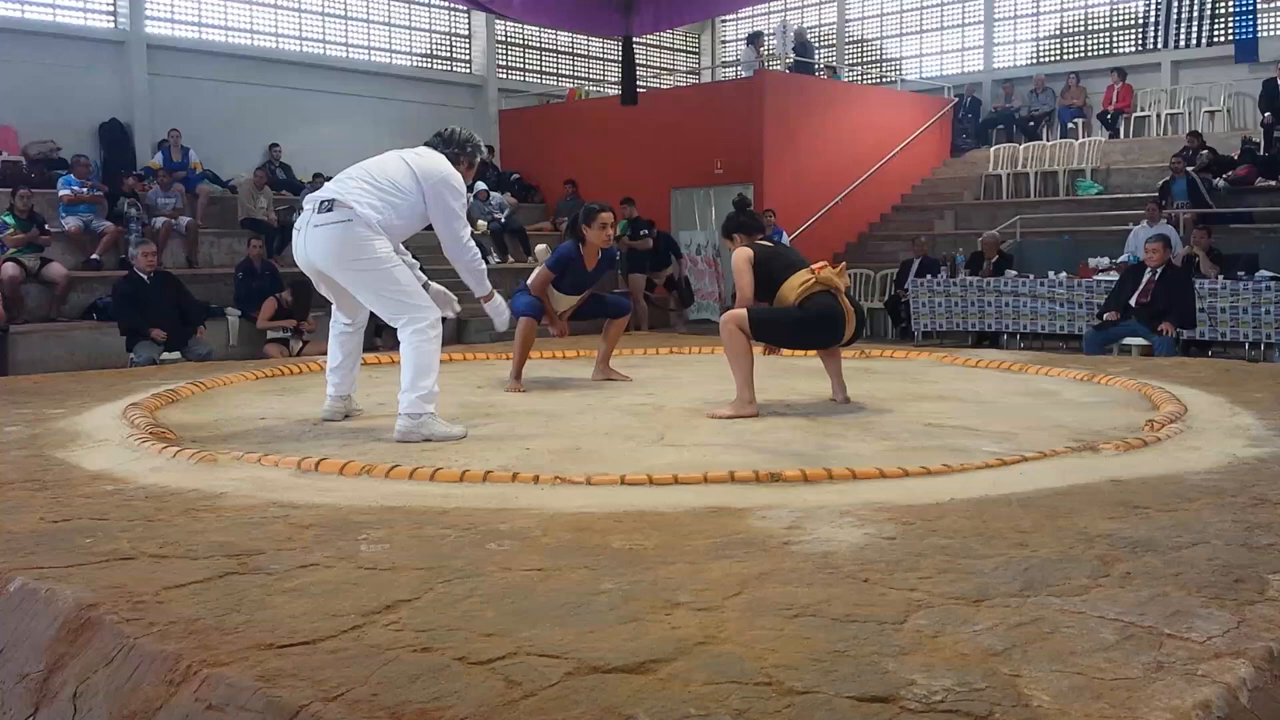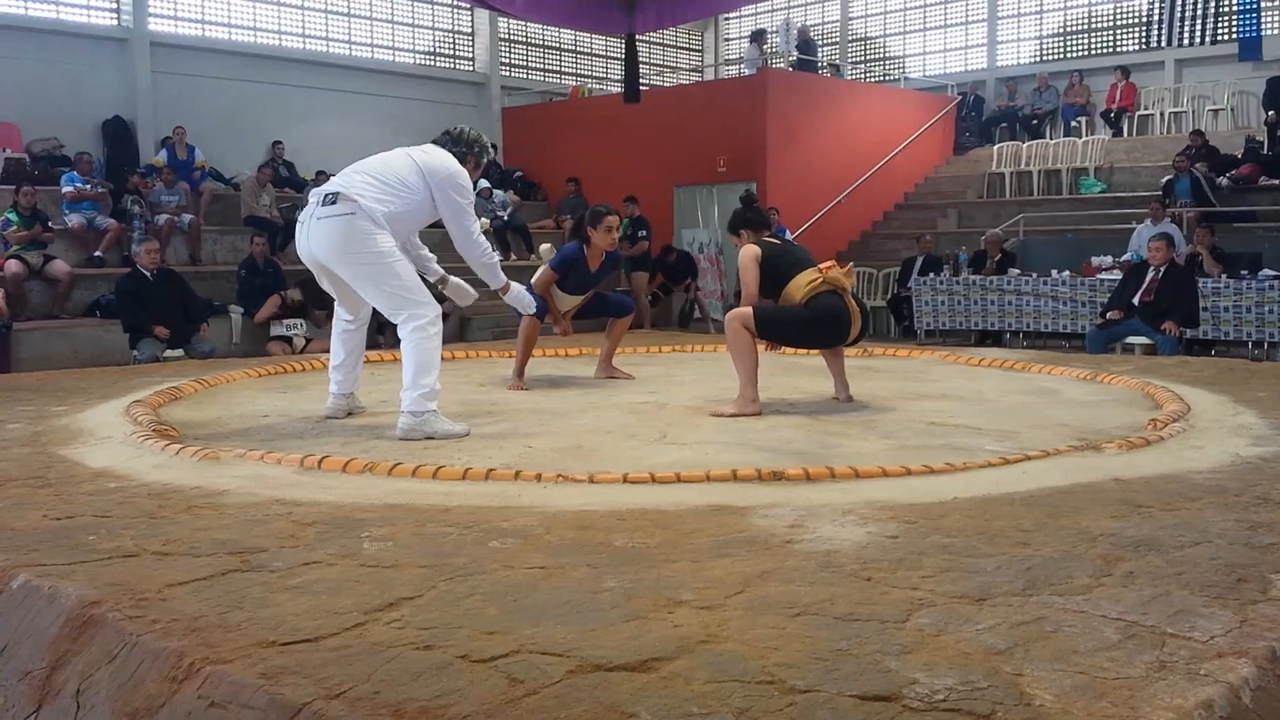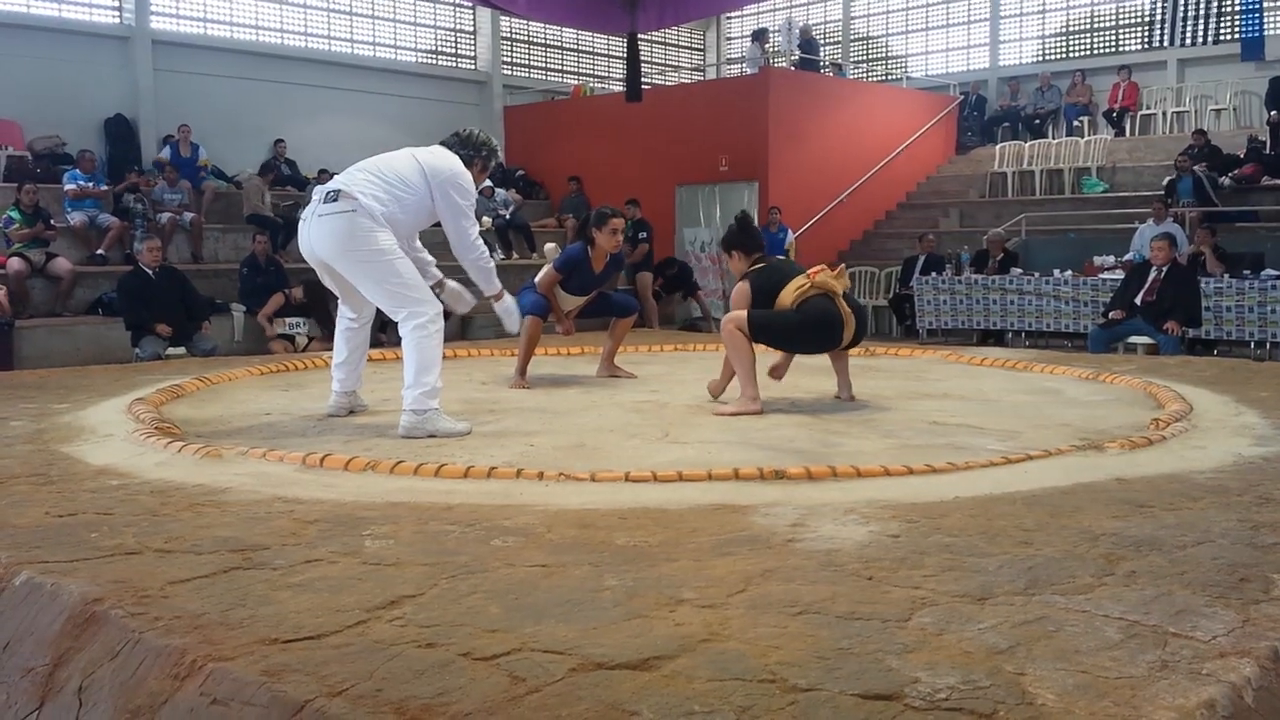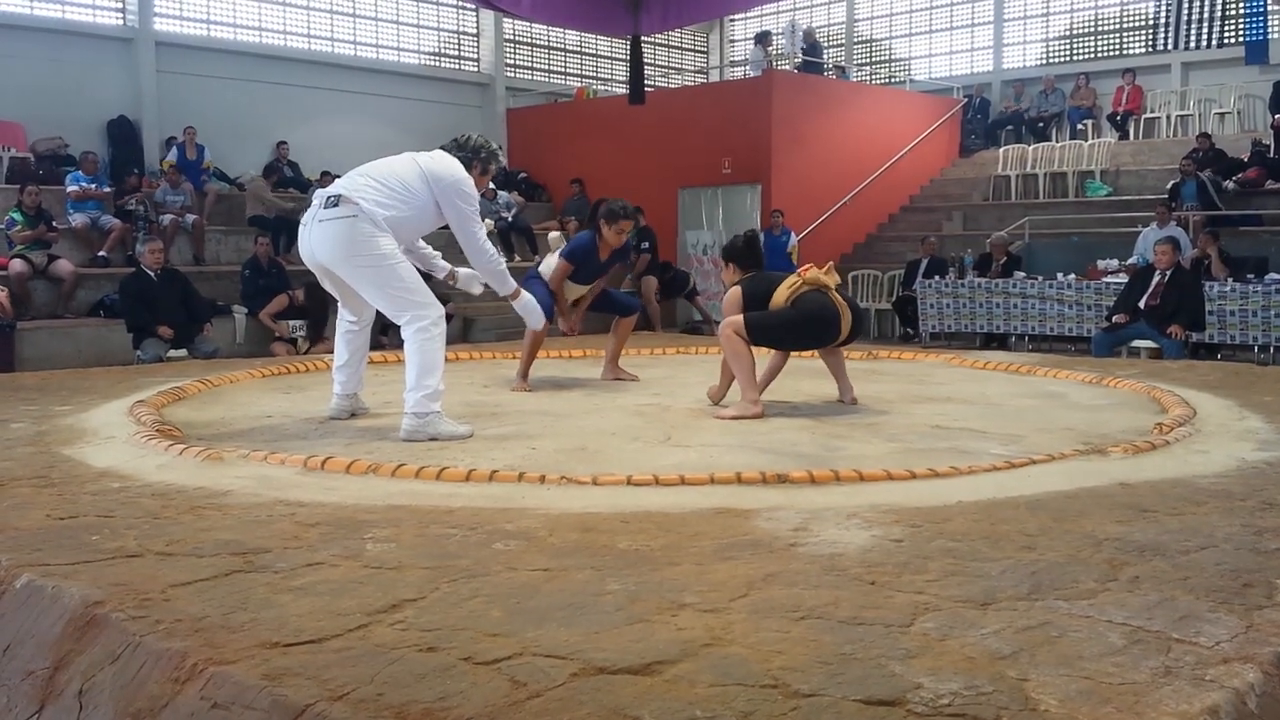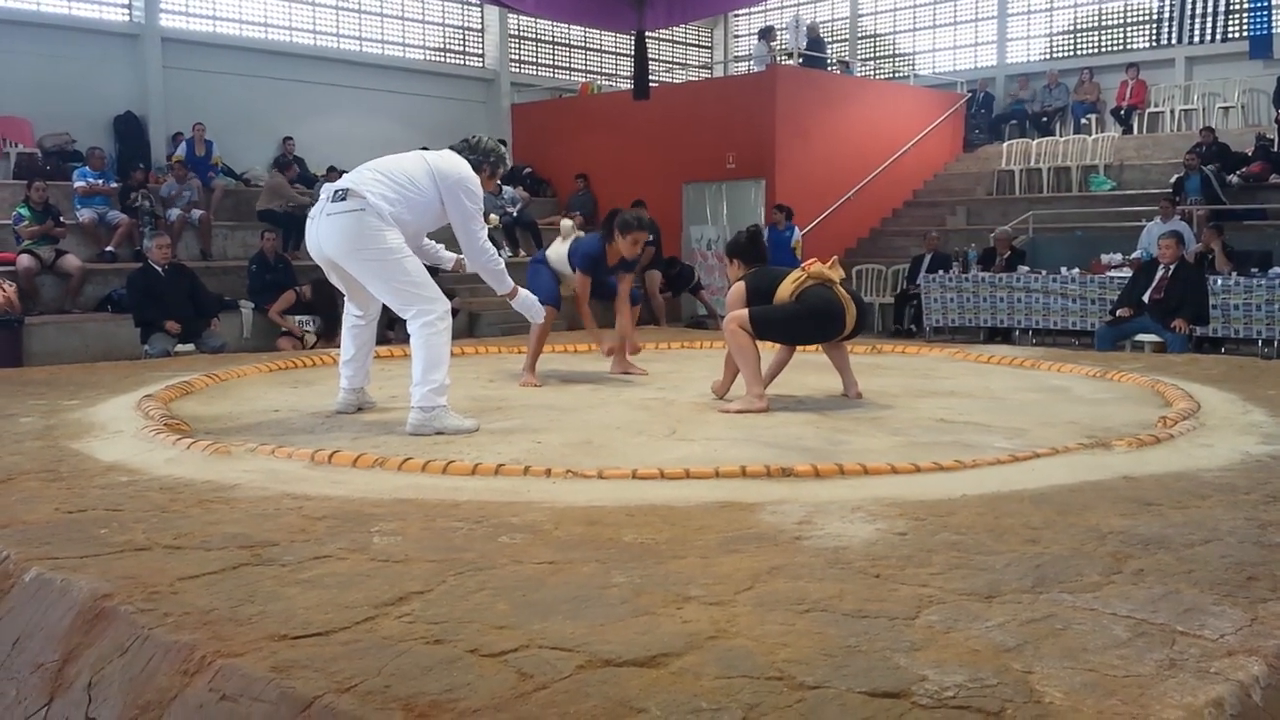
dt=0.4s
person 1, frame 1
left shoulder: (405, 164)
right shoulder: (446, 174)
left elbow: (385, 235)
right elbow: (460, 246)
left wrist: (424, 286)
right wrist: (489, 296)
left hip: (306, 233)
right hip: (346, 234)
left knee: (350, 312)
right knee: (421, 319)
left ankle: (338, 399)
right ankle: (416, 417)
person 1, frame 2
left shoulder: (416, 161)
right shoulder: (452, 171)
left elbow: (402, 234)
right elbow: (471, 241)
left wrist: (443, 279)
right wrist: (505, 286)
left hip: (311, 226)
right hip: (350, 228)
left knee: (353, 308)
right knee: (421, 315)
left ankle: (342, 396)
right ankle: (419, 414)
person 1, frame 3
left shoulder: (420, 162)
right shoulder: (456, 172)
left elbow: (403, 236)
right elbow: (468, 245)
left wrist: (440, 283)
right wrist: (498, 296)
left hip: (314, 225)
right hip: (351, 227)
left knee: (357, 306)
right knee: (423, 313)
left ankle: (344, 395)
right ankle: (420, 413)
person 1, frame 4
left shoulder: (423, 167)
right shoulder: (456, 177)
left elbow: (404, 239)
right elbow: (478, 247)
left wrist: (451, 274)
right wrist: (516, 295)
left hip: (313, 230)
right hip: (352, 231)
left knee: (356, 310)
right knee: (424, 316)
left ankle: (345, 397)
right ankle: (422, 416)
person 1, frame 5
left shoulder: (431, 166)
right shoulder: (464, 175)
left elbow: (411, 239)
right elbow: (479, 247)
left wrist: (458, 261)
right wrist: (514, 293)
left hip: (321, 223)
right hip: (359, 225)
left knee: (363, 305)
right knee: (431, 311)
left ankle: (351, 391)
right ankle: (429, 410)
person 2, frame 1
left shoulder: (742, 253)
right shoulder: (784, 250)
left elbow: (745, 300)
right wrist: (777, 336)
left hip: (818, 318)
right hip: (850, 318)
left knee: (729, 321)
left ankle: (745, 401)
right ankle: (839, 389)
person 2, frame 2
left shoulder: (750, 251)
right shoulder: (793, 248)
left elbow: (750, 301)
right wrist: (781, 332)
left hip: (824, 318)
right hip: (855, 318)
left knee: (735, 319)
left ankle: (748, 399)
right ankle: (841, 387)
person 2, frame 3
left shoulder: (745, 286)
right shoulder: (785, 263)
left wrist: (720, 385)
right wrist: (784, 362)
left hip: (819, 322)
right hip: (855, 321)
left knee: (730, 323)
left ankle: (749, 398)
right ankle: (844, 387)
person 2, frame 4
left shoulder: (735, 293)
right shoulder: (775, 280)
right elbow: (783, 344)
left wrist: (719, 392)
right wrist: (757, 389)
left hip: (813, 317)
left knee: (728, 329)
left ankle: (749, 402)
right ankle: (846, 390)
person 2, frame 5
left shoulder: (740, 288)
right shoulder: (777, 276)
left elbow: (736, 334)
right elbow: (788, 340)
left wrist: (724, 386)
right wrist: (763, 382)
left hip: (818, 310)
left knee: (733, 323)
left ankle: (755, 396)
right ankle: (850, 385)
person 3, frame 1
left shoulder: (609, 255)
right shoulder: (567, 252)
left elbow: (589, 289)
right elbow: (536, 286)
left wrist: (565, 316)
right wrist: (553, 319)
left hip: (569, 304)
right hip: (533, 296)
left knee: (622, 307)
right knee: (530, 312)
left ankle: (601, 368)
right ankle: (515, 376)
person 3, frame 2
left shoulder: (613, 257)
right shoulder: (571, 253)
left elbow: (592, 289)
right elbow: (539, 286)
left wrist: (568, 315)
right wrist: (557, 319)
left hip: (572, 304)
right hip: (538, 296)
left knee: (626, 306)
right knee: (534, 311)
left ankle: (604, 366)
right ankle: (517, 375)
person 3, frame 3
left shoulder: (616, 259)
right shoulder: (575, 255)
left elbow: (596, 289)
right elbow: (543, 285)
left wrist: (571, 315)
right wrist: (560, 318)
left hip: (576, 303)
right hip: (539, 293)
left knee: (630, 307)
right knee: (536, 311)
left ankle: (606, 365)
right ankle: (519, 373)
person 3, frame 4
left shoulder: (622, 248)
right shoulder: (582, 244)
left elbow: (599, 283)
right elbow: (555, 281)
left wrist: (579, 312)
right wrist: (564, 315)
left hip: (577, 289)
right hip: (542, 281)
left knee: (631, 307)
right knee: (543, 314)
left ankle: (611, 367)
right ankle: (521, 376)
person 3, frame 5
left shoulder: (630, 256)
right shoulder: (591, 250)
left elbow: (622, 301)
right elbow: (581, 303)
left wrist: (630, 339)
right wrist: (601, 342)
left hip: (578, 274)
right hip: (545, 266)
left knee: (633, 297)
right knee: (549, 301)
left ankle: (619, 360)
right ankle: (529, 369)
